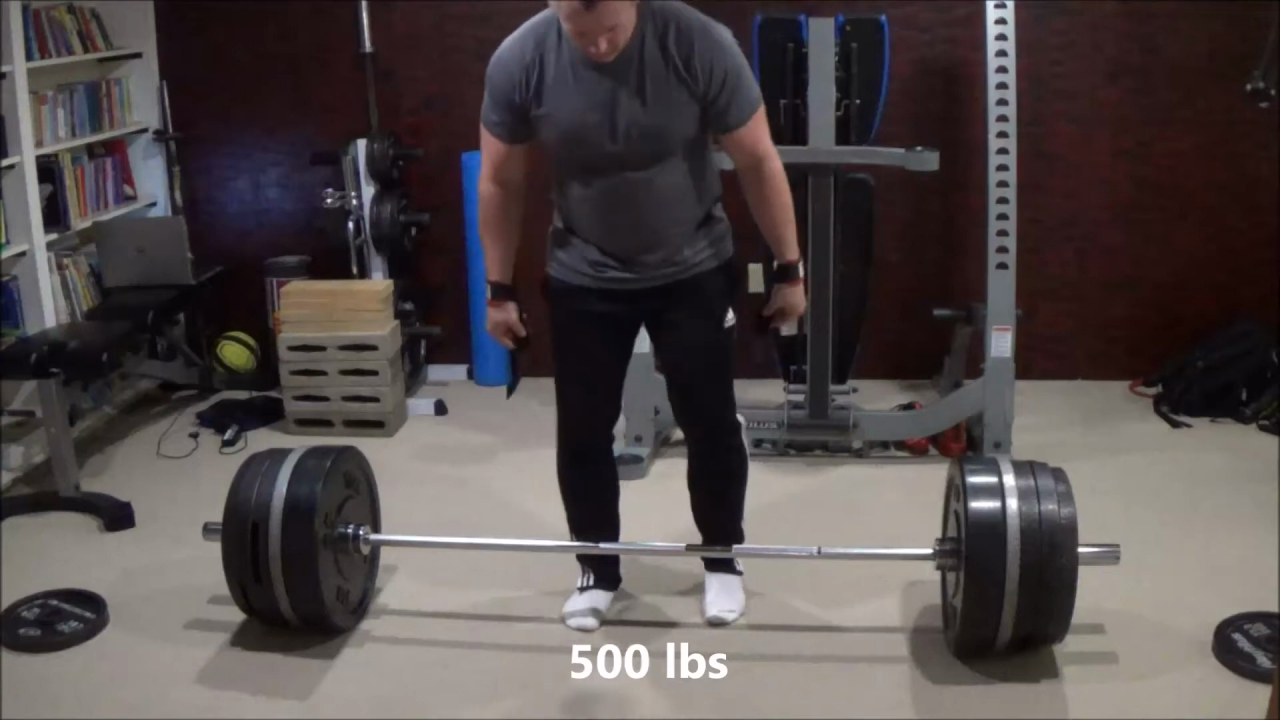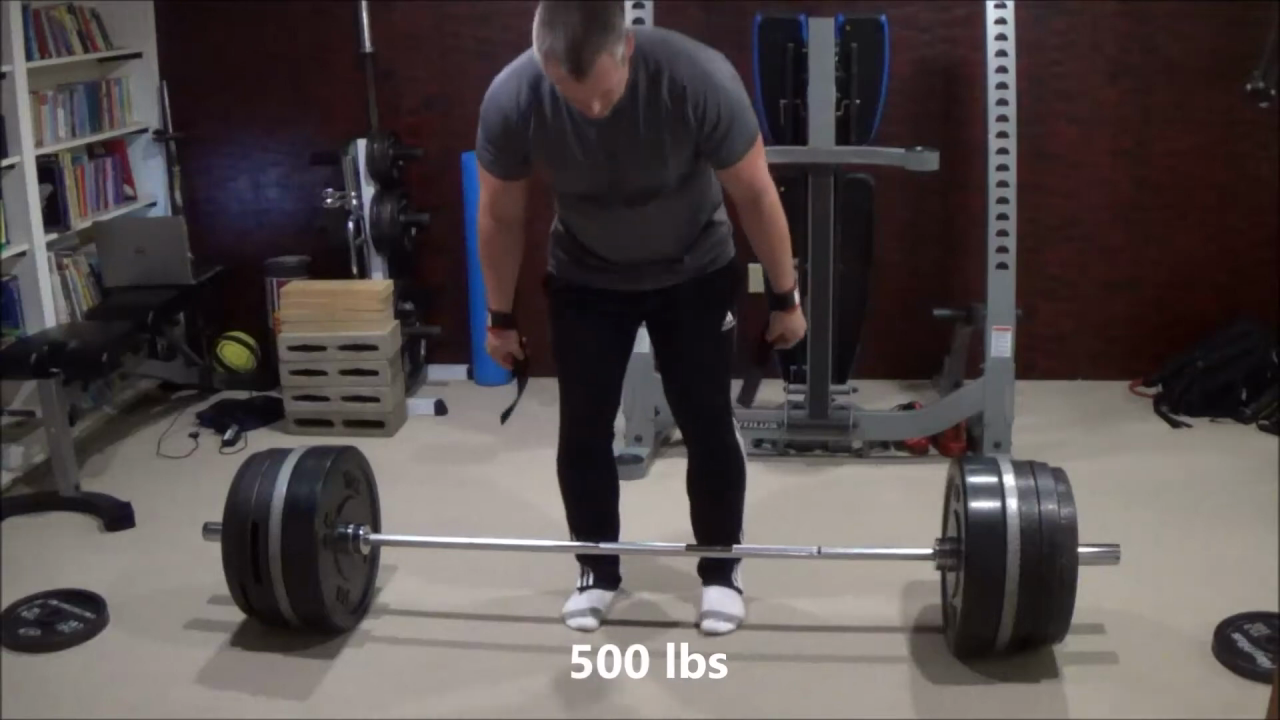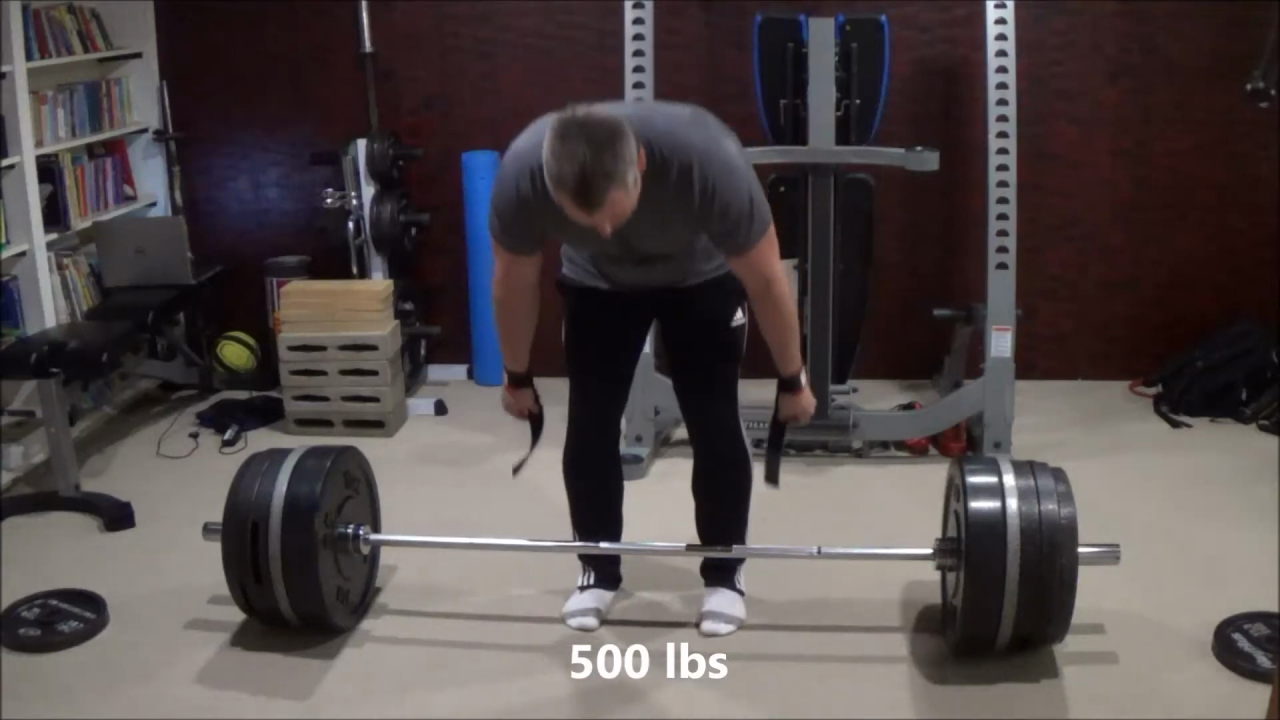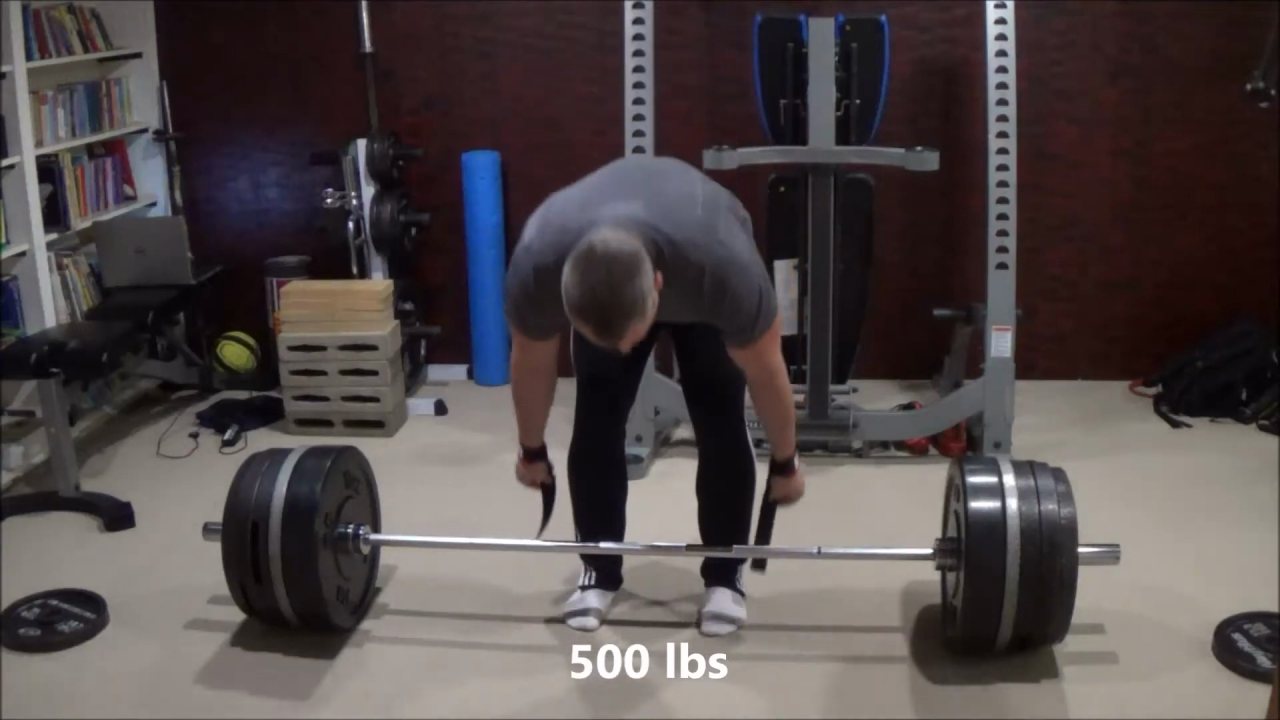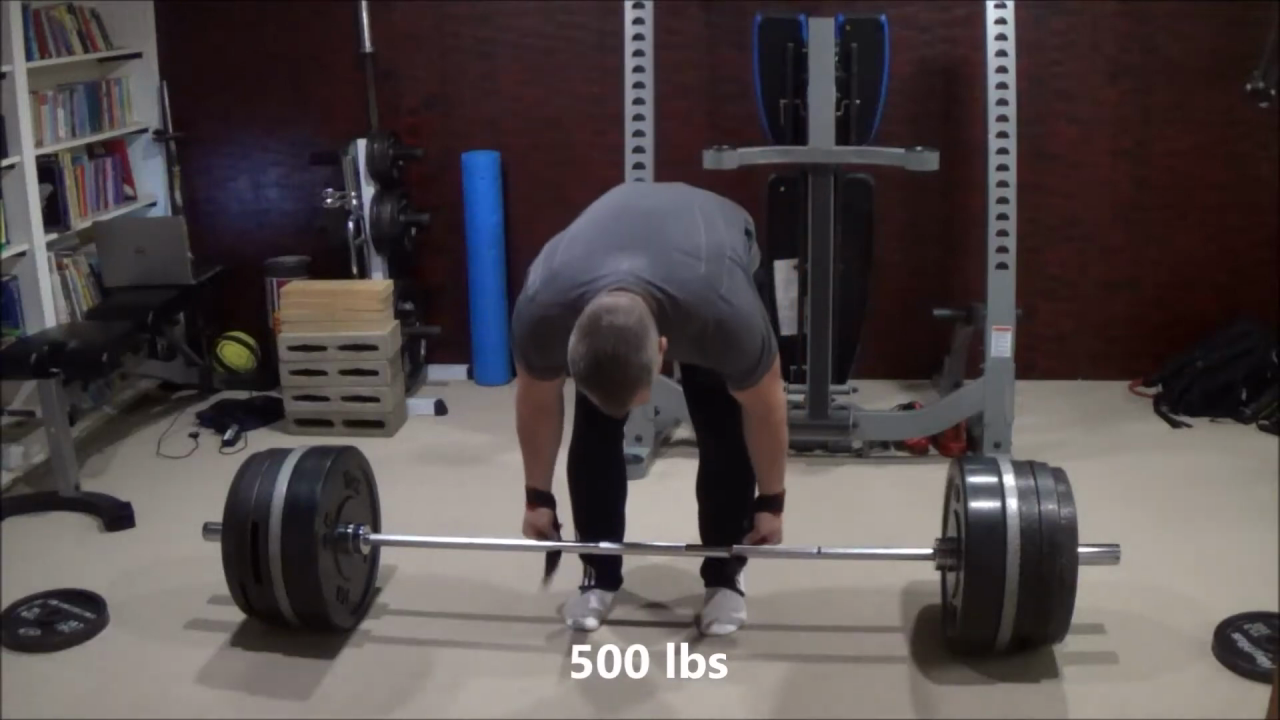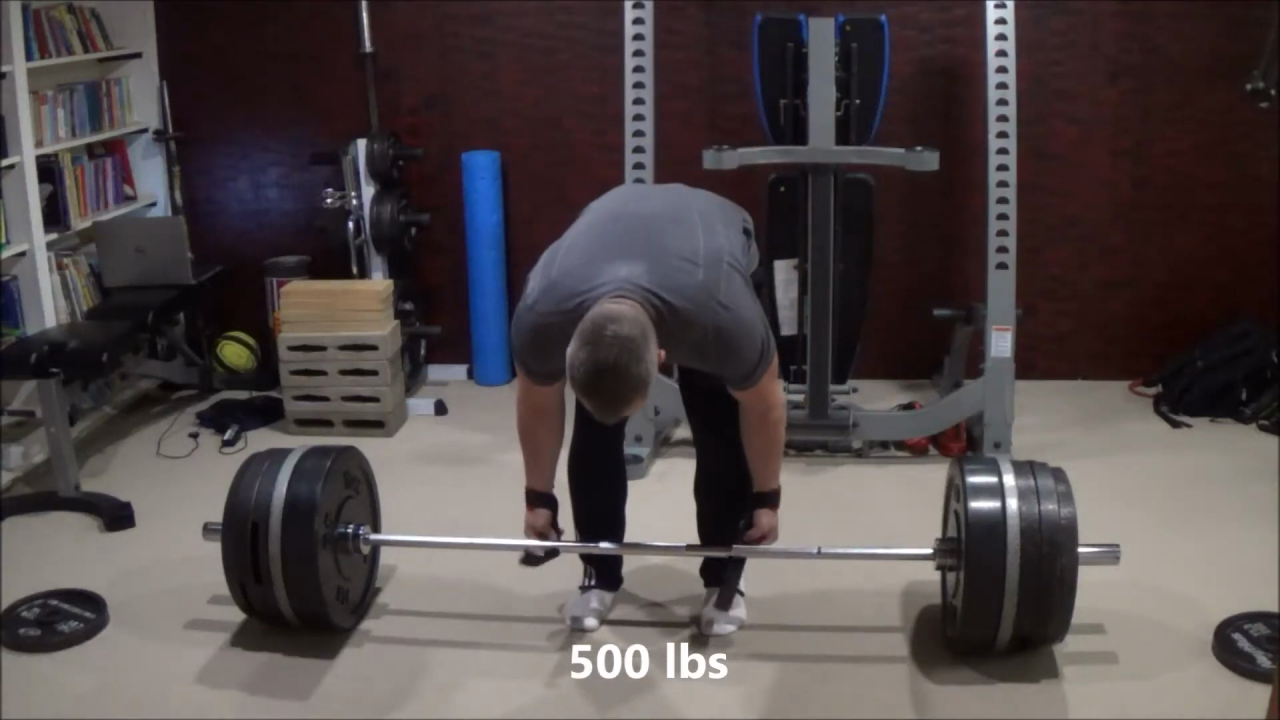
dt=0.2s
person 1, frame 1
right shoulder: (518, 61)
left elbow: (758, 162)
right elbow: (500, 182)
left wrist: (788, 270)
right wrist: (500, 289)
left hip: (694, 271)
right hip: (581, 277)
left knee: (710, 421)
right knee: (582, 431)
left ankle: (723, 560)
right ankle: (597, 569)
person 1, frame 2
left shoulder: (697, 77)
right shoulder: (509, 102)
left elbow: (755, 196)
right elbow: (501, 216)
left wrist: (785, 298)
right wrist: (502, 317)
left hip: (696, 272)
right hip: (583, 278)
left knee: (708, 424)
right knee: (583, 428)
left ankle: (721, 571)
right ankle: (597, 572)
person 1, frame 3
left shoulder: (708, 161)
right shoulder: (521, 179)
left elbow: (765, 278)
right elbow: (513, 285)
left wrist: (792, 379)
right wrist: (517, 378)
left hip: (702, 278)
right hip: (595, 285)
left knee: (715, 425)
right knee: (591, 423)
left ankle: (724, 574)
right ankle: (598, 571)
person 1, frame 4
left shoulder: (721, 265)
right shoulder: (537, 265)
left elbow: (765, 372)
right elbow: (531, 362)
left wrist: (784, 462)
right wrist: (532, 449)
left hip: (705, 255)
right hip: (597, 277)
left knee: (720, 426)
right knee: (596, 425)
left ankle: (725, 573)
right ankle: (599, 571)
person 1, frame 5
left shoulder: (725, 313)
right shoulder: (541, 310)
left elbow: (765, 409)
right elbow: (538, 404)
left wrist: (771, 501)
right wrist: (537, 496)
left knee: (723, 431)
right knee: (593, 430)
left ankle: (724, 575)
right ankle: (599, 573)
person 1, frame 6
left shoulder: (724, 317)
right shoulder: (541, 317)
left elbow: (763, 407)
right elbow: (538, 408)
left wrist: (767, 497)
right wrist: (538, 497)
left knee: (721, 431)
right knee: (593, 432)
left ankle: (723, 574)
right ankle: (599, 573)
